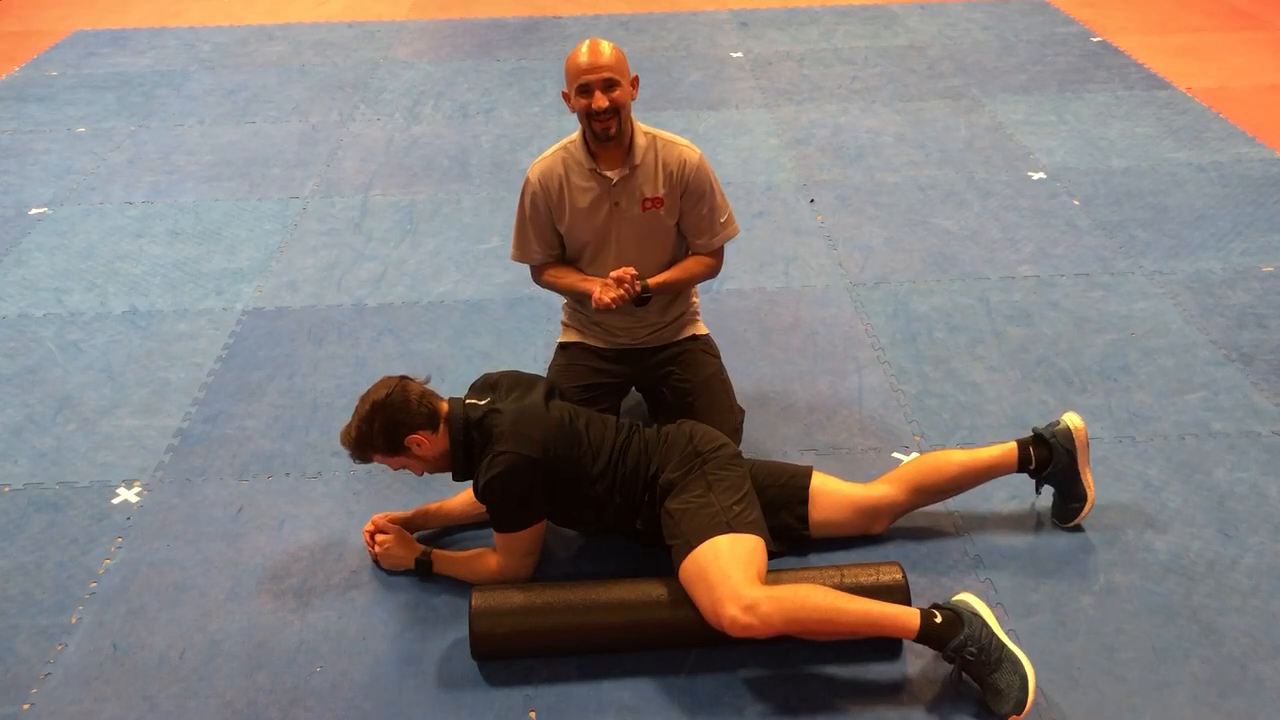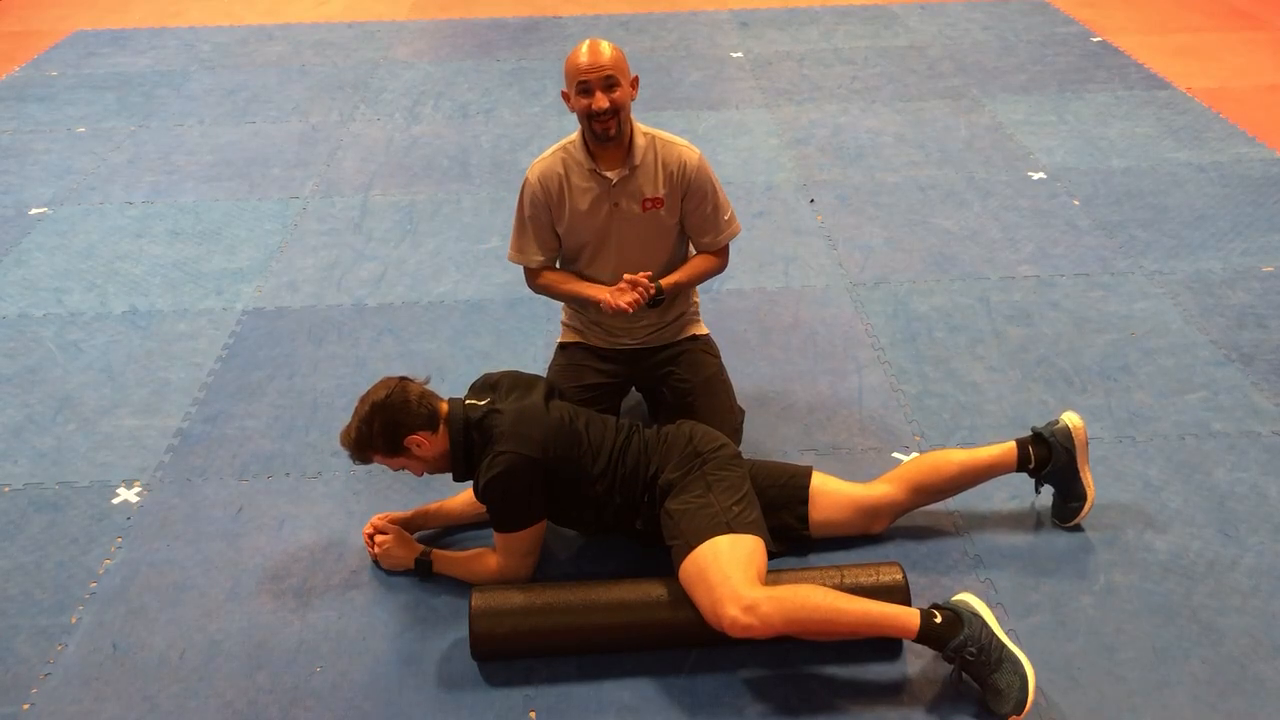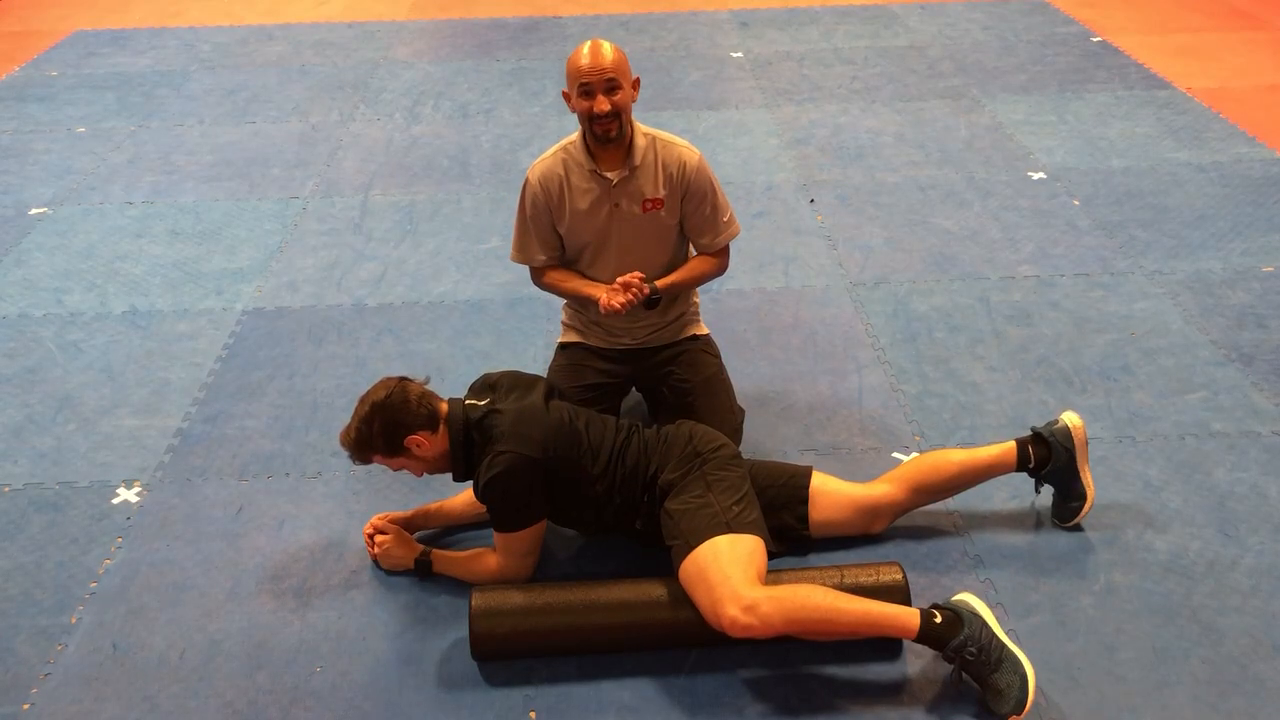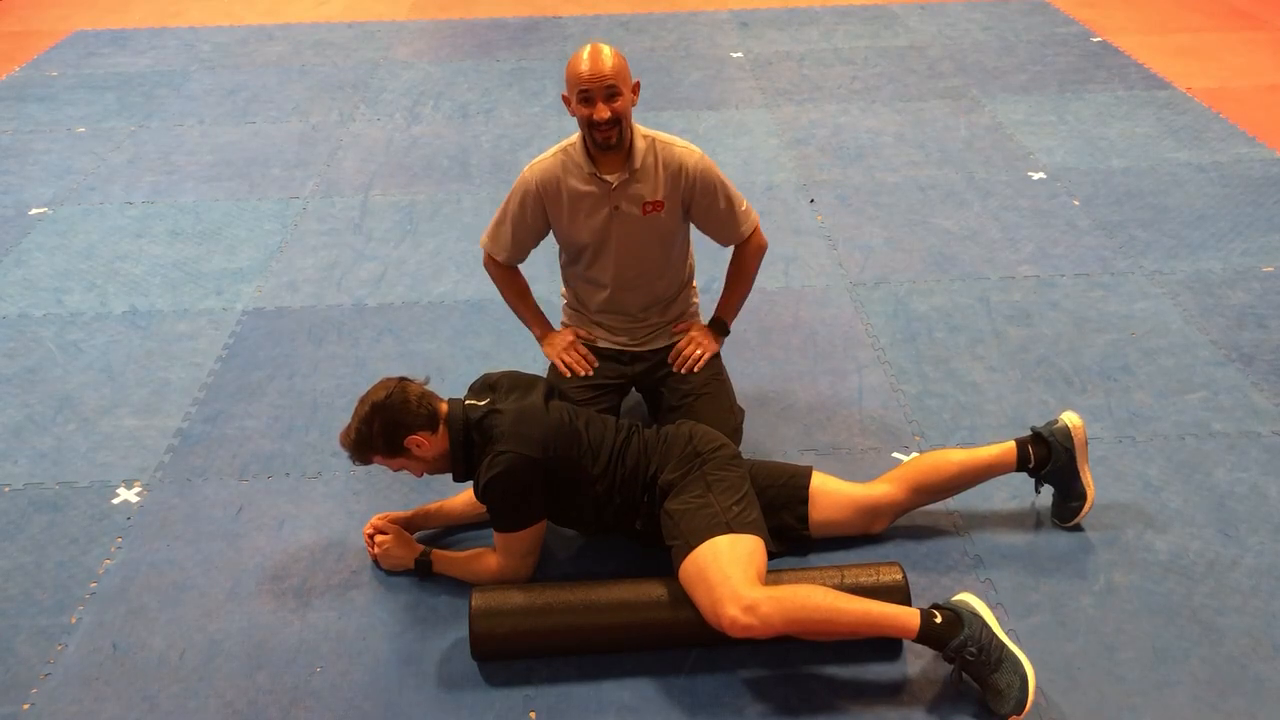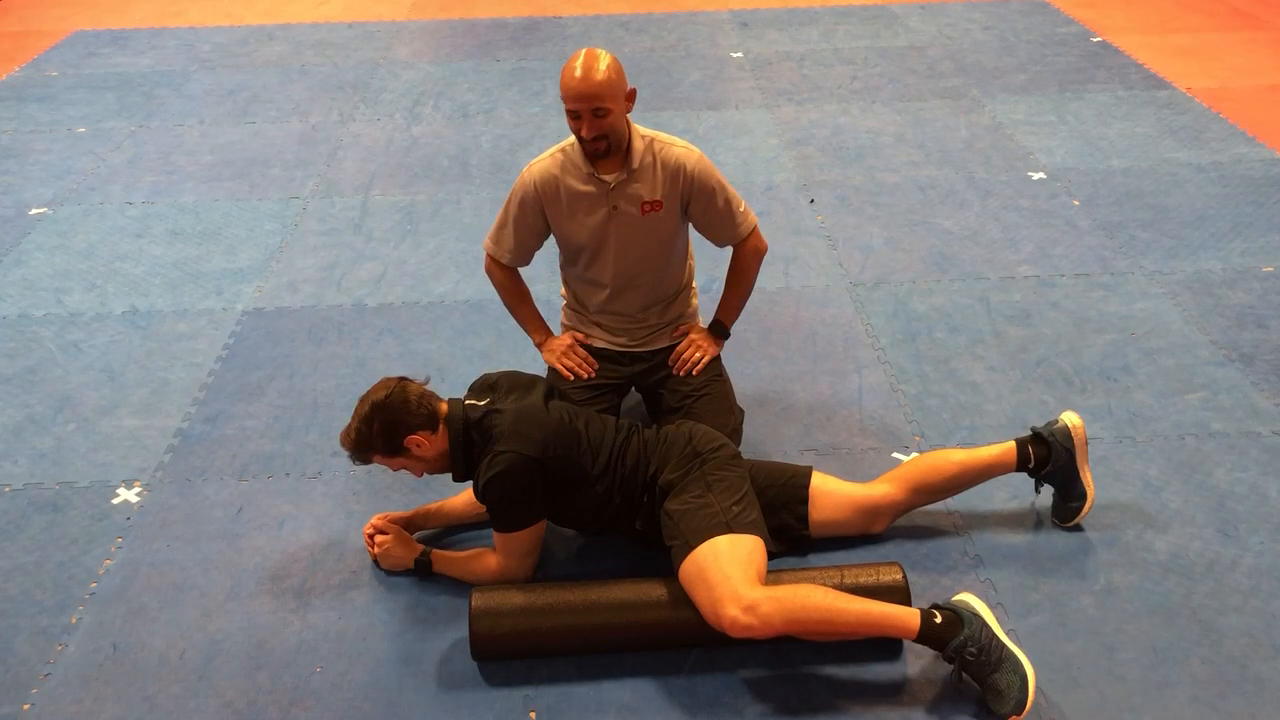
dt=0.5s
person 1, frame 1
left shoulder: (507, 456)
right shoulder: (486, 393)
left elbow: (513, 564)
left wrist: (418, 559)
right wrist: (413, 518)
left hip: (687, 476)
right hip: (693, 458)
left knee: (741, 610)
right knee: (879, 504)
left ankle: (942, 625)
right ankle: (1041, 450)
person 1, frame 2
left shoulder: (507, 456)
right shoulder: (486, 393)
left elbow: (513, 565)
left wrist: (419, 559)
right wrist: (414, 518)
left hip: (686, 476)
right hip: (691, 460)
left knee: (740, 612)
right knee: (877, 504)
left ankle: (942, 625)
right ankle: (1041, 448)
person 1, frame 3
left shoulder: (507, 454)
right shoulder: (486, 392)
left elbow: (513, 565)
left wrist: (418, 558)
right wrist: (415, 517)
left hip: (687, 478)
right hip: (690, 459)
left knee: (740, 611)
right knee: (878, 504)
left ankle: (942, 625)
right ankle: (1041, 448)
person 1, frame 4
left shoulder: (507, 456)
right shoulder: (485, 393)
left elbow: (513, 565)
left wrist: (418, 559)
right wrist: (414, 517)
left hip: (686, 476)
right hip: (690, 460)
left knee: (741, 612)
right knee: (877, 505)
left ankle: (943, 626)
right ankle: (1040, 448)
person 1, frame 5
left shoulder: (506, 454)
right shoulder: (485, 393)
left elbow: (513, 565)
left wrist: (418, 558)
right wrist: (414, 517)
left hip: (687, 478)
right hip: (691, 459)
left knee: (740, 611)
right knee: (878, 504)
left ankle: (943, 625)
right ankle: (1041, 448)
person 2, frame 1
left shoulder: (683, 161)
right shoulder: (546, 176)
left elbow: (709, 257)
right elbow: (543, 266)
left wrist: (644, 287)
right wrist: (595, 286)
left hip: (674, 333)
right hip: (588, 338)
left ankle: (654, 391)
right ankle: (626, 388)
person 2, frame 2
left shoulder: (682, 162)
right shoulder: (545, 176)
left elbow: (715, 253)
right elbow: (538, 273)
left wrist: (658, 288)
right wrist: (602, 294)
left hip: (674, 333)
right hip: (589, 339)
left ankle: (653, 392)
right ankle: (624, 391)
person 2, frame 3
left shoulder: (682, 162)
right shoulder: (546, 176)
left elbow: (716, 257)
right elbow: (543, 269)
left wrist: (653, 289)
right wrist: (600, 292)
left hip: (674, 333)
right hip: (588, 339)
left ankle: (655, 391)
right ankle: (623, 390)
person 2, frame 4
left shoulder: (685, 164)
right shoulder: (543, 177)
left elbow: (752, 243)
right elbow: (497, 260)
left wrist: (717, 326)
right wrist: (545, 334)
left hip: (673, 336)
right hip: (589, 341)
left ankle: (653, 394)
right ankle: (623, 393)
person 2, frame 5
left shoulder: (681, 164)
right shoulder: (542, 178)
left elbow: (751, 245)
right elbow: (499, 262)
left wrist: (718, 330)
right wrist: (543, 338)
left hip: (672, 338)
right hip: (588, 342)
left ankle: (653, 393)
right ankle: (624, 390)
